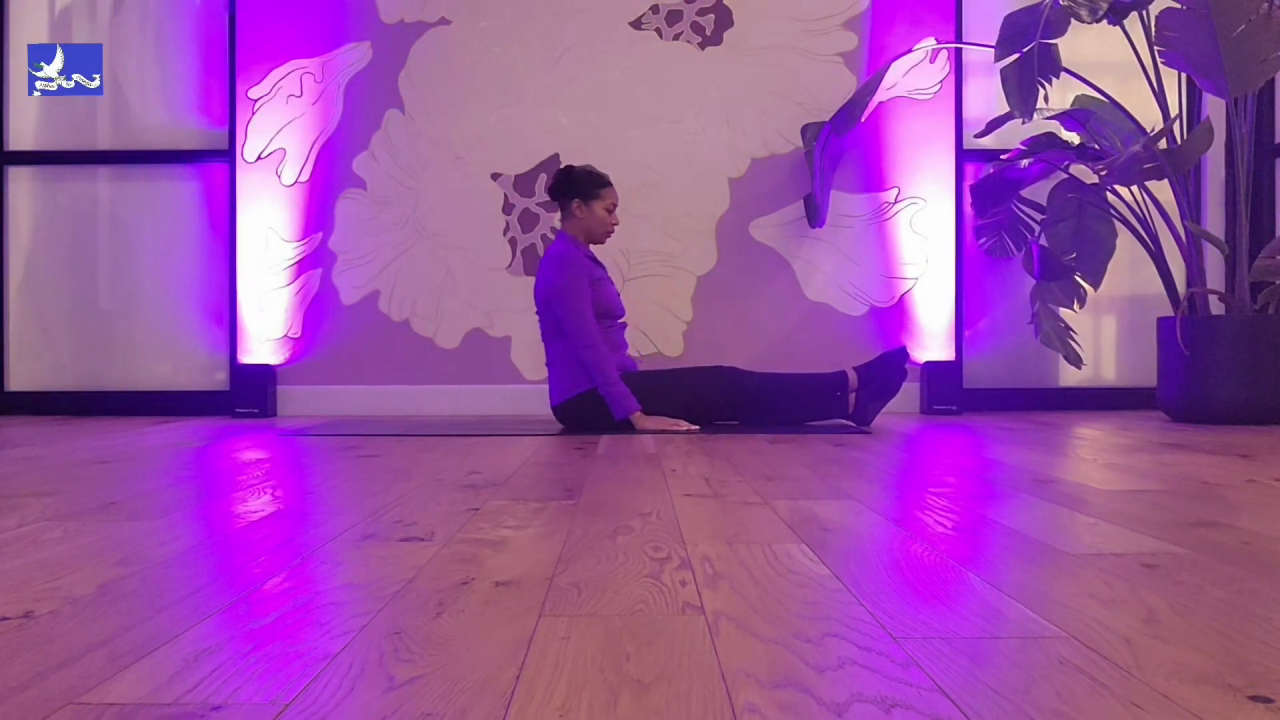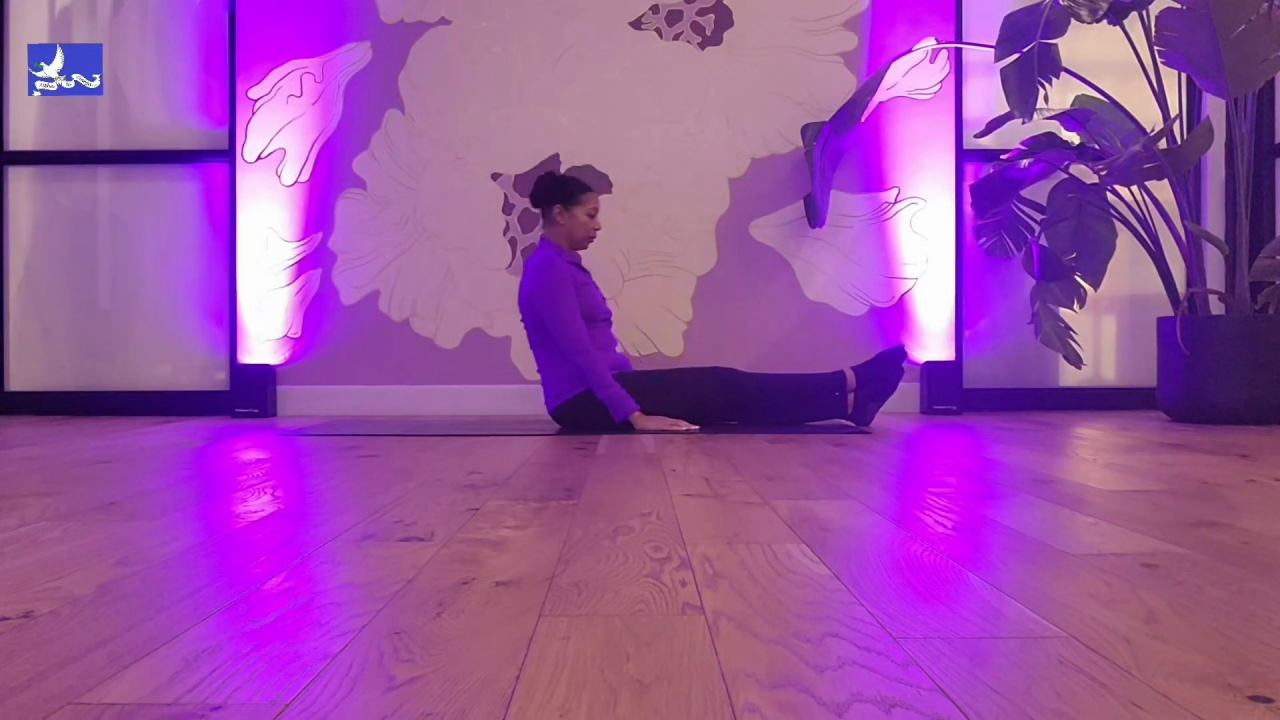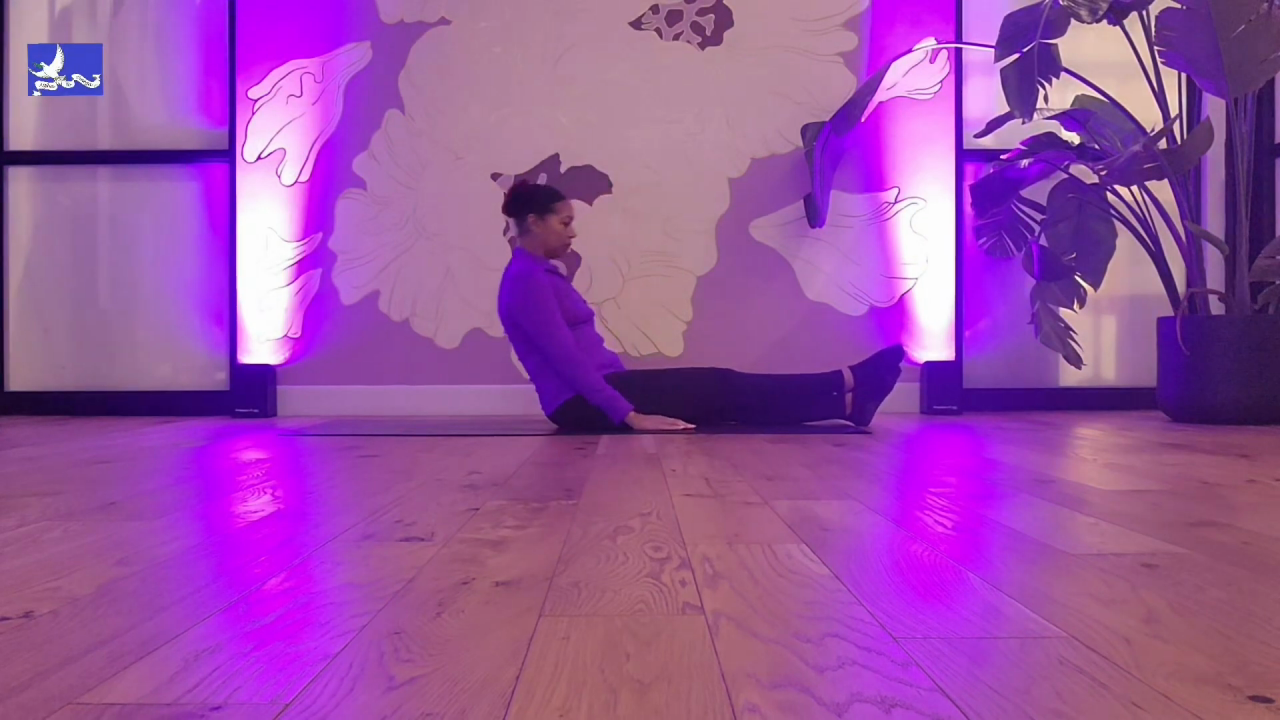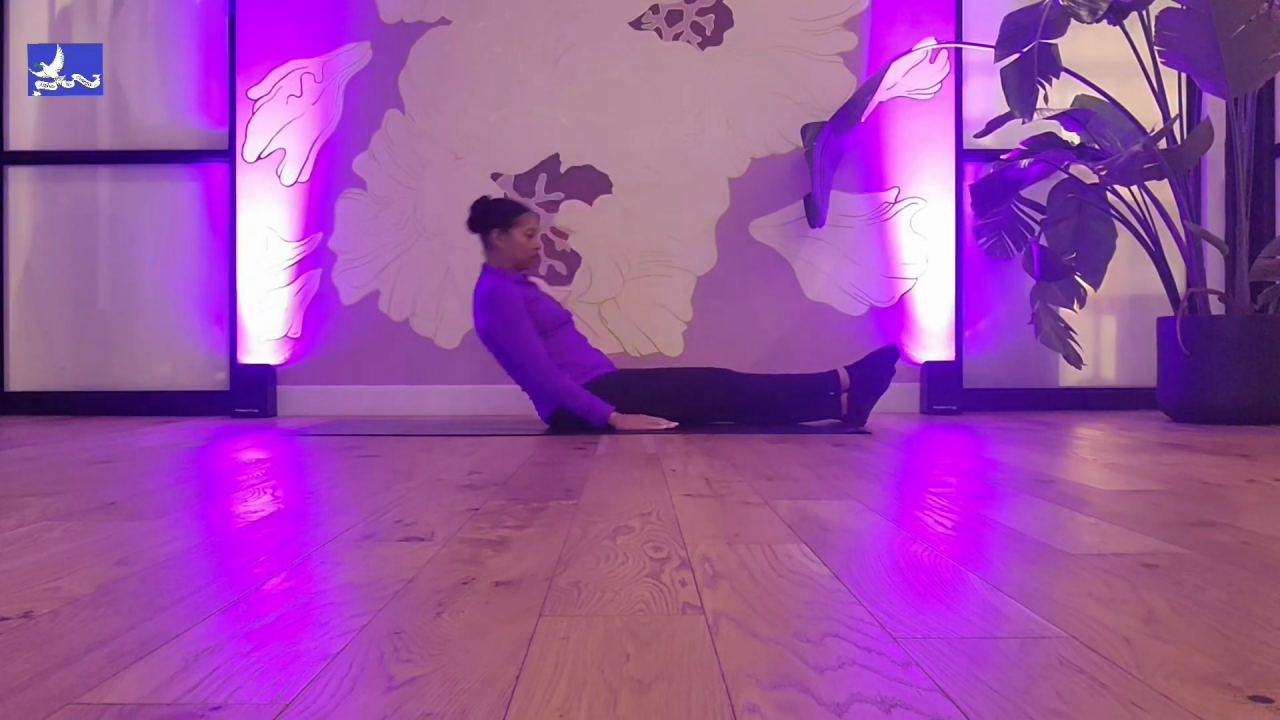
dt=0.2s
person 1, frame 1
left shoulder: (576, 258)
right shoulder: (565, 261)
right elbow: (587, 346)
left wrist: (636, 401)
right wrist: (635, 415)
left hip: (599, 394)
right hip: (589, 402)
left knee: (724, 388)
right knee: (723, 385)
left ankle: (848, 397)
right ankle: (848, 386)
person 1, frame 2
left shoulder: (562, 265)
right shoulder: (547, 268)
right elbow: (579, 351)
left wrist: (634, 400)
right wrist: (634, 414)
left hip: (596, 395)
right hip: (585, 403)
left knee: (721, 388)
right knee: (721, 387)
left ankle: (847, 396)
right ankle: (847, 389)
person 1, frame 3
left shoulder: (540, 274)
right shoulder: (525, 279)
right elbow: (566, 359)
left wrist: (627, 403)
right wrist: (629, 416)
left hip: (595, 394)
right hip: (583, 406)
left knee: (718, 387)
right knee: (719, 389)
left ankle: (845, 393)
right ankle: (845, 389)
person 1, frame 4
left shoulder: (513, 286)
right shoulder: (497, 294)
right elbow: (539, 373)
left wrist: (613, 404)
right wrist: (612, 416)
left hip: (593, 391)
right hip: (578, 408)
left knee: (713, 386)
right knee: (714, 389)
left ankle: (840, 392)
right ankle: (840, 391)
